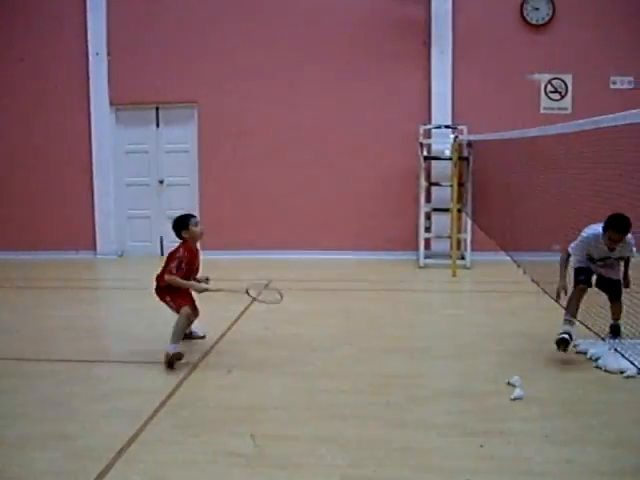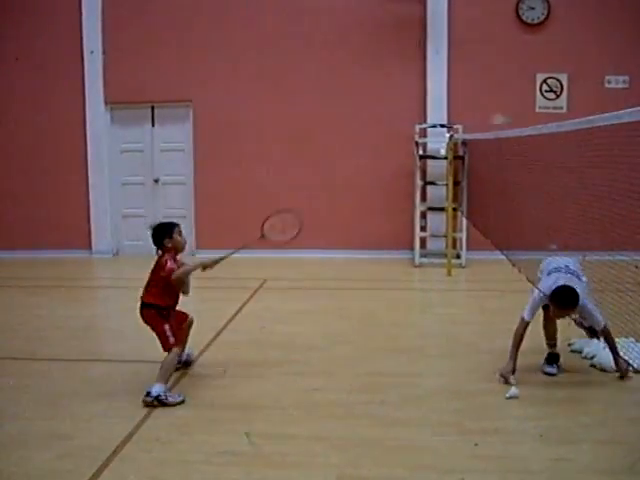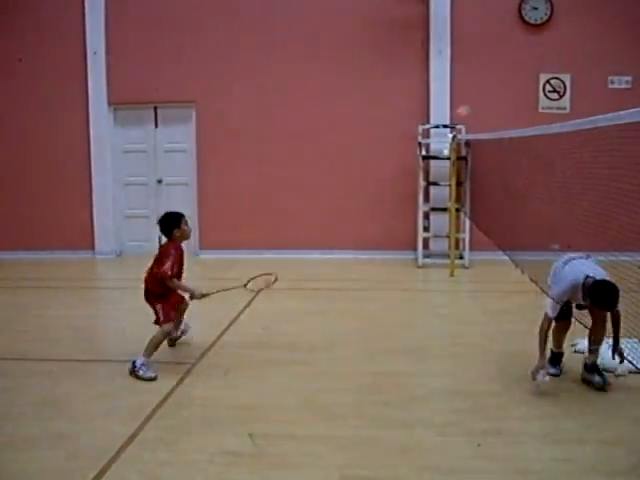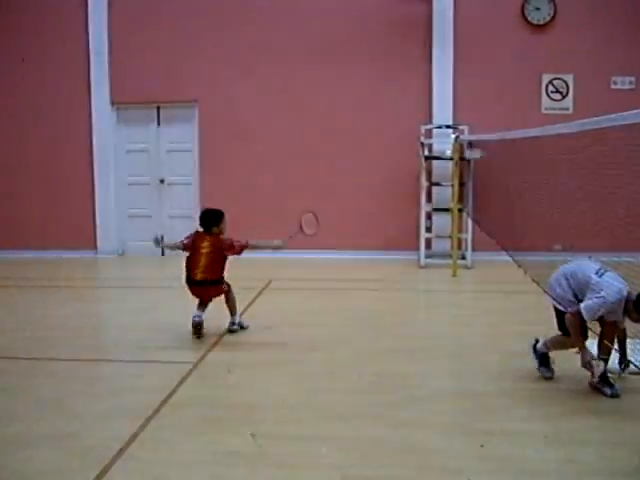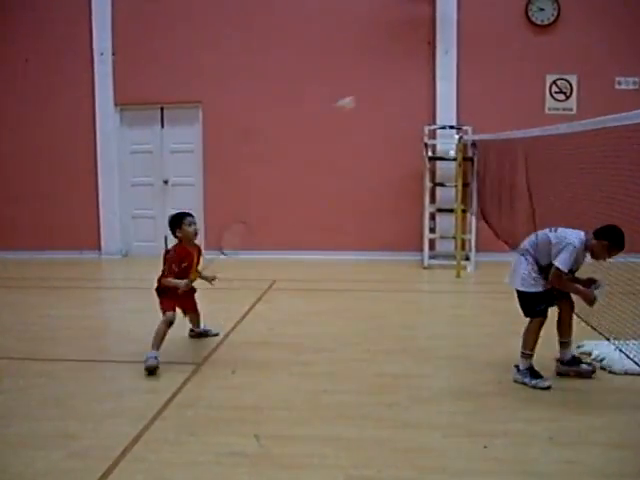
dt=0.5s
person 1, frame 1
left shoulder: (194, 250)
right shoulder: (181, 253)
right elbow: (169, 277)
left wrist: (198, 280)
right wrist: (191, 285)
left hip: (180, 288)
right hip: (166, 288)
left knee: (193, 313)
right knee: (186, 311)
left ankle: (185, 331)
right ankle: (172, 350)
person 1, frame 2
left shoulder: (173, 262)
right shoulder: (167, 260)
left elbow: (184, 290)
right elbow: (174, 277)
left wrist: (187, 269)
right wrist: (201, 265)
left hip: (164, 308)
right hip: (155, 310)
left knee: (187, 321)
right knee: (174, 347)
left ankle: (181, 357)
right ankle: (156, 392)
person 1, frame 3
left shoulder: (172, 247)
right shoulder: (171, 251)
right elbow: (168, 278)
right wrist: (191, 290)
left hip: (166, 289)
right hip: (157, 292)
left knee: (184, 303)
right knee: (167, 326)
left ankle: (174, 333)
right ankle: (140, 363)
person 1, frame 4
left shoulder: (195, 237)
right shoulder: (224, 243)
left elbow: (180, 245)
right elbow: (247, 245)
left wrist: (162, 244)
right wrist: (273, 244)
left hip: (194, 283)
right hip: (211, 283)
left knee: (205, 298)
right knee: (228, 291)
left ankle: (197, 316)
right ankle: (235, 322)
person 1, frame 5
left shoulder: (196, 249)
right shoulder: (174, 252)
right elbow: (165, 279)
left wrist: (205, 277)
right wrist: (181, 283)
left hip: (185, 290)
right hip: (168, 291)
left knee: (194, 313)
right knee: (169, 317)
left ankle: (197, 329)
right ankle: (153, 355)
person 2, frame 1
left shoulder: (628, 242)
right shoulder: (589, 236)
right elbow: (567, 254)
left wrist: (626, 274)
right wrist: (562, 280)
left hip: (610, 267)
right hip: (585, 260)
left knee: (615, 299)
right knee: (580, 288)
left ankle: (615, 326)
right ankle: (567, 329)
person 2, frame 2
left shoulder: (582, 302)
right shoulder: (541, 294)
left elbow: (603, 329)
right elbow: (522, 324)
left wrist: (618, 359)
right wrist: (511, 361)
right knee: (548, 316)
left ankle: (583, 322)
right ankle: (552, 354)
person 2, frame 3
left shoulder: (607, 291)
right shoulder: (564, 286)
left elbow: (615, 313)
right elbow: (546, 321)
left wrist: (616, 343)
right wrist: (541, 358)
left knee: (600, 318)
right knee: (564, 322)
left ankle: (590, 365)
right ankle: (556, 354)
person 2, frame 4
left shoulder: (626, 300)
right shoulder: (609, 299)
left elbow: (620, 328)
right elbow: (571, 317)
left wrist: (623, 355)
right wrist: (583, 350)
right hip: (564, 283)
left knee: (610, 326)
right knee: (579, 336)
left ankle: (600, 375)
right ankle: (541, 348)
person 2, frame 5
left shoulder: (582, 243)
right shoulder: (573, 244)
left elbow: (562, 274)
right elbow: (555, 278)
left wrist: (582, 282)
right wrist: (582, 292)
left hip: (543, 268)
right hip: (528, 269)
left knee: (567, 306)
right knee: (539, 316)
left ankle: (566, 359)
right ankle: (523, 369)
